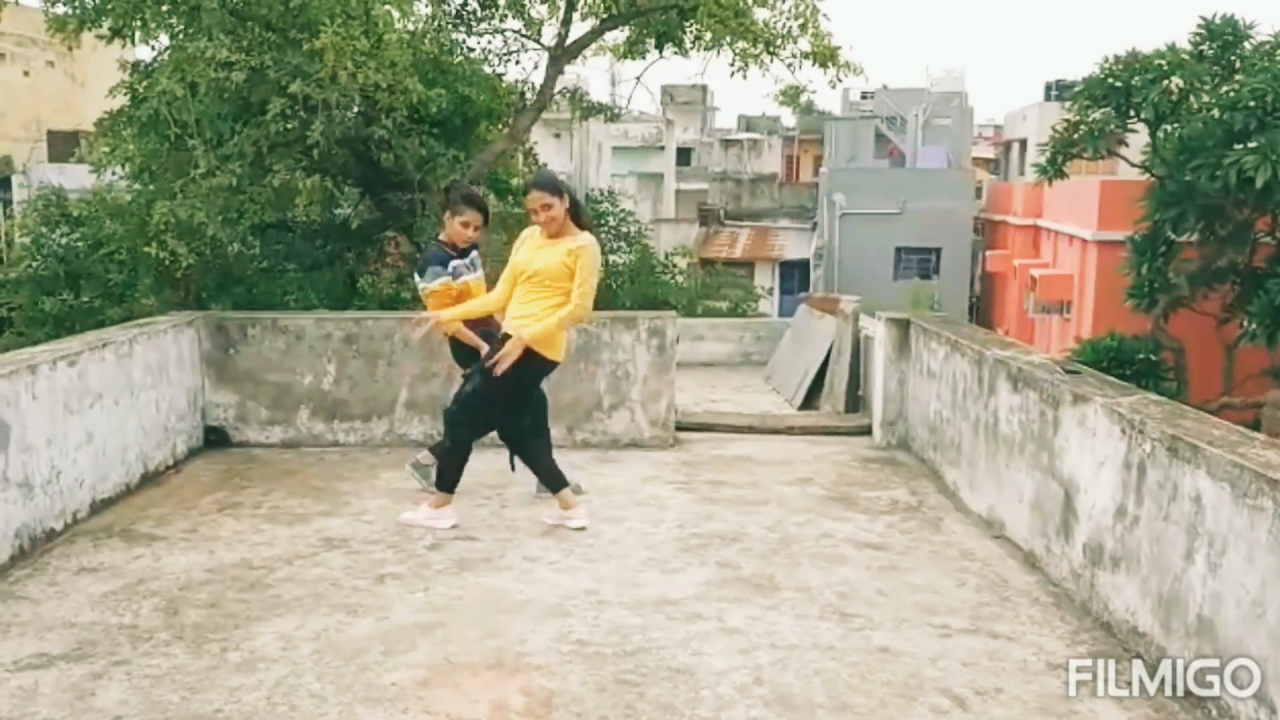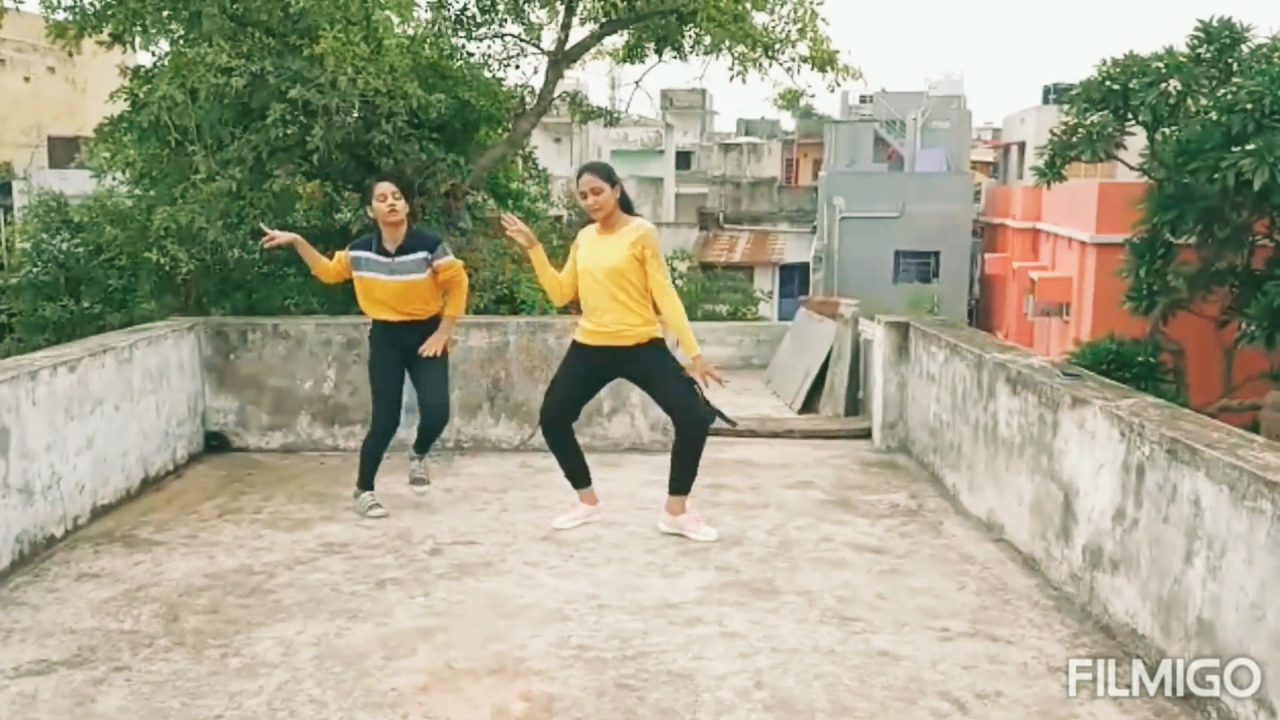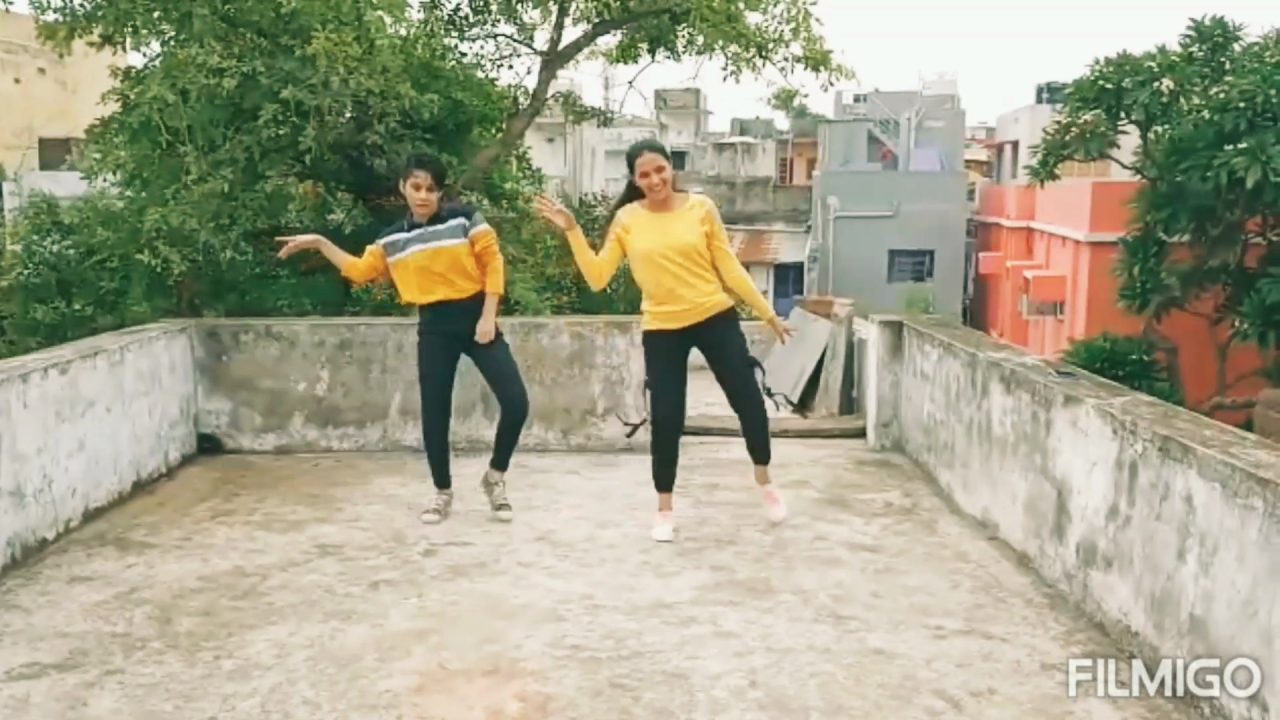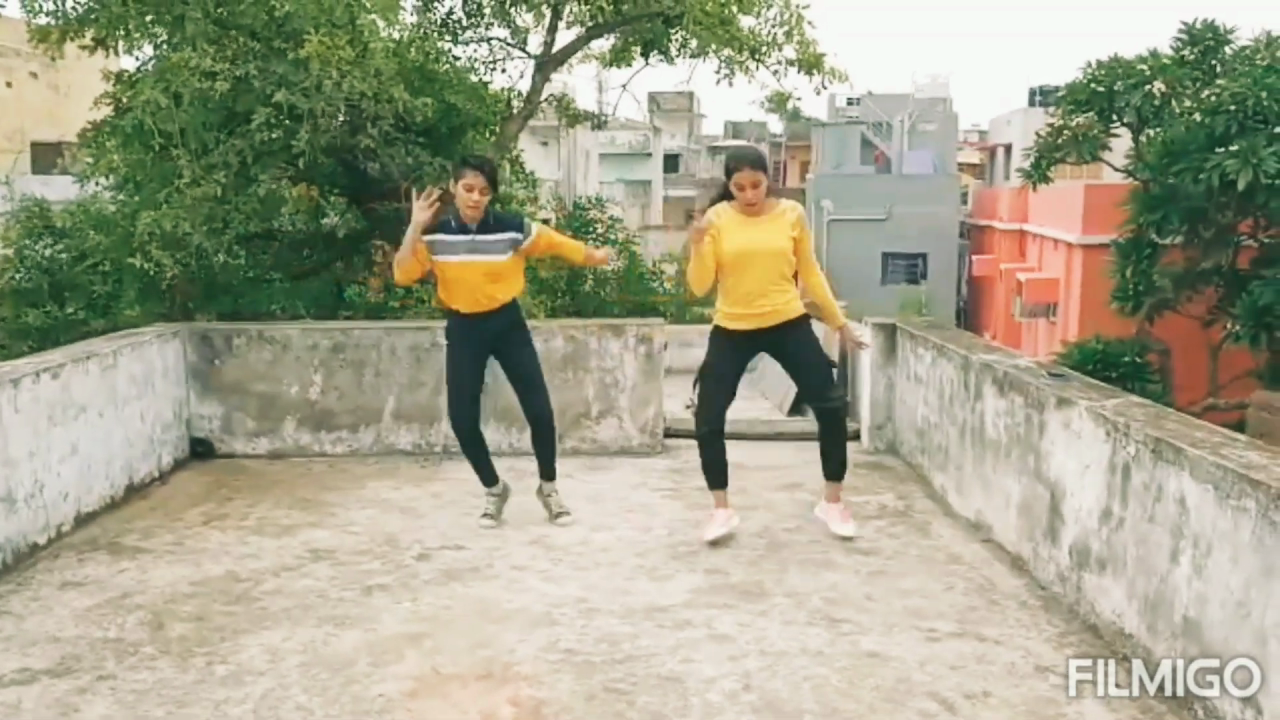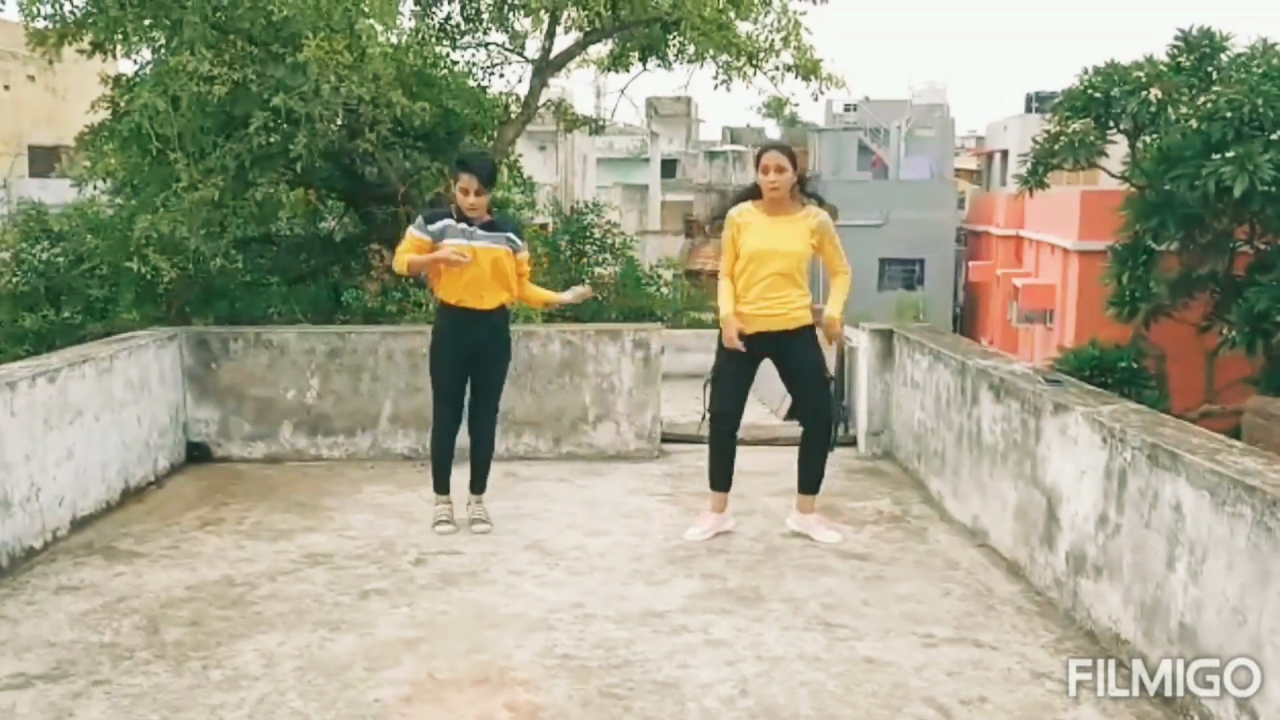
dt=0.7s
person 1, frame 1
left shoulder: (583, 245)
right shoulder: (528, 238)
left elbow: (580, 308)
right elbow: (501, 296)
left wrist: (523, 339)
right wrist: (448, 315)
left hip: (534, 348)
right hip: (515, 344)
left knee: (463, 413)
right knee: (515, 426)
left ankle: (441, 505)
right ankle: (568, 504)
person 1, frame 2
left shoulder: (641, 233)
right shoulder: (584, 238)
left elbow: (663, 295)
right elbow: (561, 294)
left wrist: (693, 353)
right wrist: (533, 248)
left hip: (641, 344)
right hip: (590, 346)
left knee: (695, 417)
right knee: (553, 421)
left ankle: (676, 512)
right ankle: (587, 501)
person 1, frame 3
left shoulder: (701, 208)
right shoulder: (626, 219)
left elbow: (729, 266)
right elbow: (598, 278)
left wrist: (768, 314)
right wrist: (572, 230)
left hip: (715, 317)
right hip: (662, 327)
left knee: (747, 399)
right knee: (666, 418)
left ankle: (763, 481)
right ankle: (665, 508)
person 1, frame 4
left shoulder: (792, 214)
right shoulder: (716, 219)
left elbow: (810, 273)
right elbow: (699, 285)
left wrist: (839, 321)
right wrist: (697, 247)
left hip: (787, 323)
right hip: (732, 329)
left knee: (830, 404)
right knee: (709, 415)
left ankle: (832, 501)
right ankle: (721, 508)
person 1, frame 5
left shoulder: (815, 220)
right shoulder: (740, 215)
left elbow: (841, 273)
right elbow: (726, 275)
left wrist: (833, 312)
right wrist: (727, 317)
left hip: (795, 331)
right hip: (742, 330)
left knee: (818, 417)
right knee: (723, 418)
left ankle: (806, 512)
right ankle: (717, 511)
person 2, frame 1
left shoulder: (470, 251)
right shoulder: (436, 262)
right elbow: (444, 319)
left wrist: (502, 329)
right wrist: (484, 349)
left hip: (488, 335)
right hip: (472, 344)
left ankle: (429, 459)
person 2, frame 2
left shoulder: (429, 244)
right shoulder: (360, 250)
left elbow: (457, 284)
right elbow: (330, 272)
left wrist: (443, 334)
right wrist: (297, 241)
left hip: (426, 335)
right hip: (385, 337)
left knee: (437, 413)
right knee: (386, 419)
left ankle: (418, 456)
right ankle: (364, 490)
person 2, frame 3
left shoulder: (464, 219)
right shoulder: (393, 239)
left elbow: (492, 261)
right elbow: (360, 270)
left wrist: (489, 315)
right wrist: (318, 243)
left hip: (476, 317)
right hip: (435, 327)
left knee: (516, 401)
right knee: (434, 416)
left ankle: (495, 476)
right ankle: (442, 492)
person 2, frame 4
left shoulder: (511, 228)
right shoulder: (436, 233)
left elbow: (554, 242)
right elbow: (403, 276)
left wrist: (593, 256)
right wrist: (414, 229)
left hip: (507, 324)
right hip: (464, 331)
left knee: (539, 411)
right knee: (462, 419)
left ankle: (548, 486)
right ankle: (494, 488)
person 2, frame 5
left shoulder: (507, 233)
right shoulder: (436, 222)
left elbow: (521, 288)
right elbow: (402, 261)
left wrist: (562, 297)
right wrist: (433, 257)
left hip: (494, 329)
right hip: (452, 327)
left knee: (483, 418)
right knee: (446, 418)
left ankle: (476, 500)
right ankle: (443, 500)
